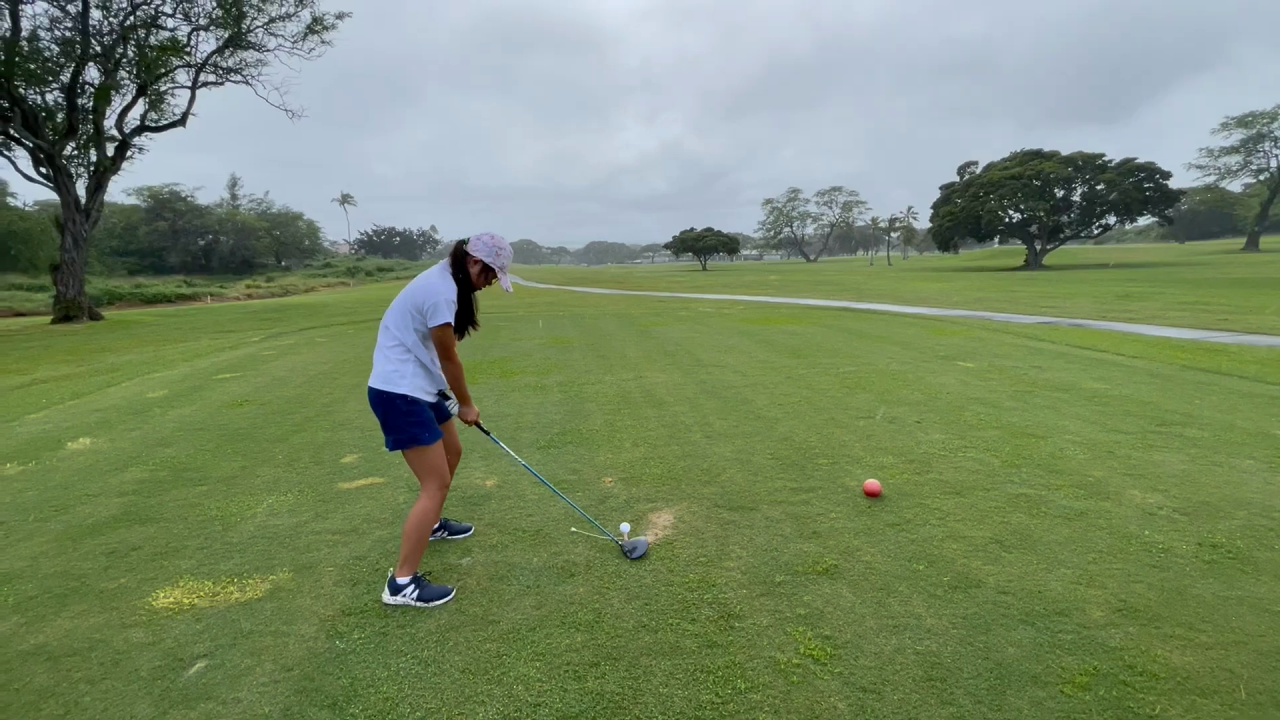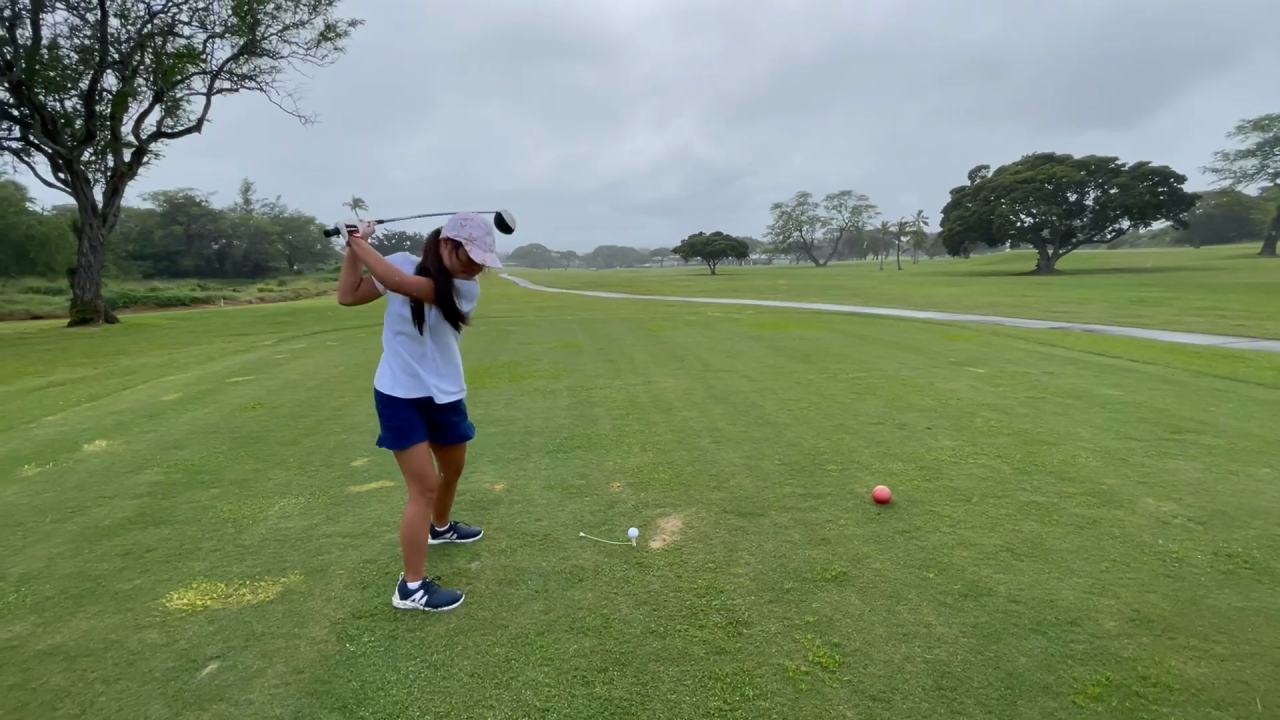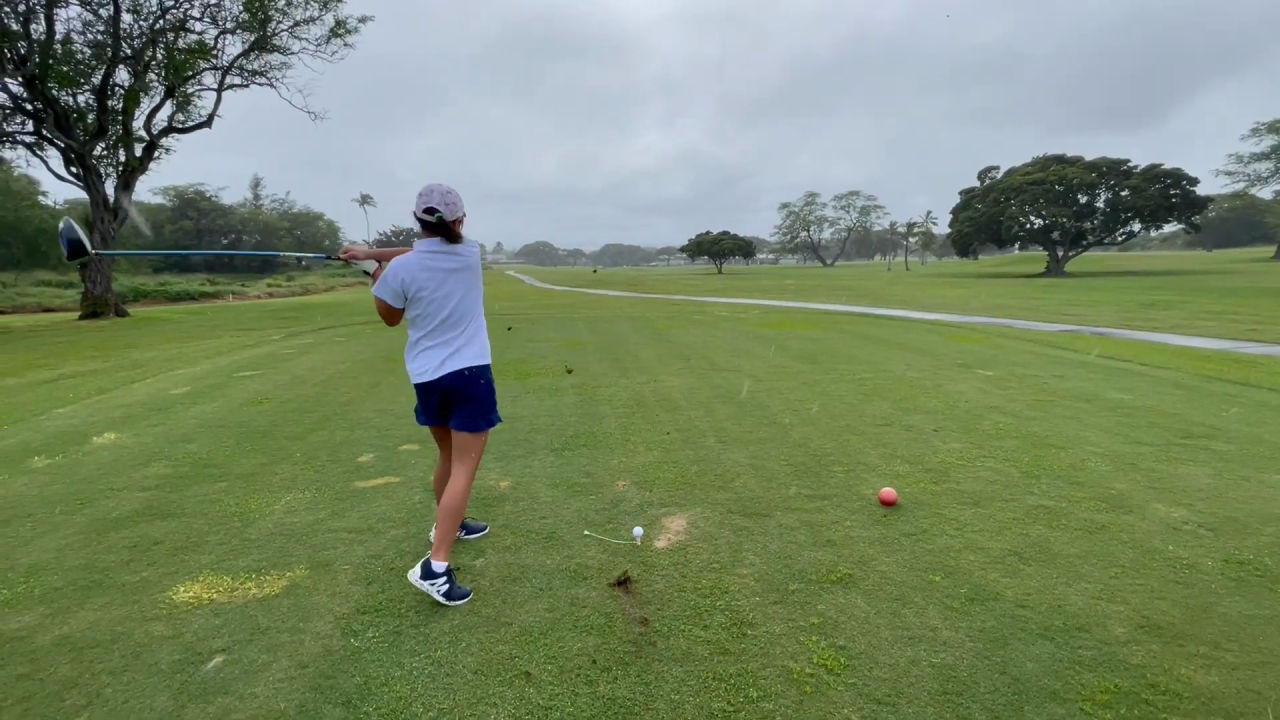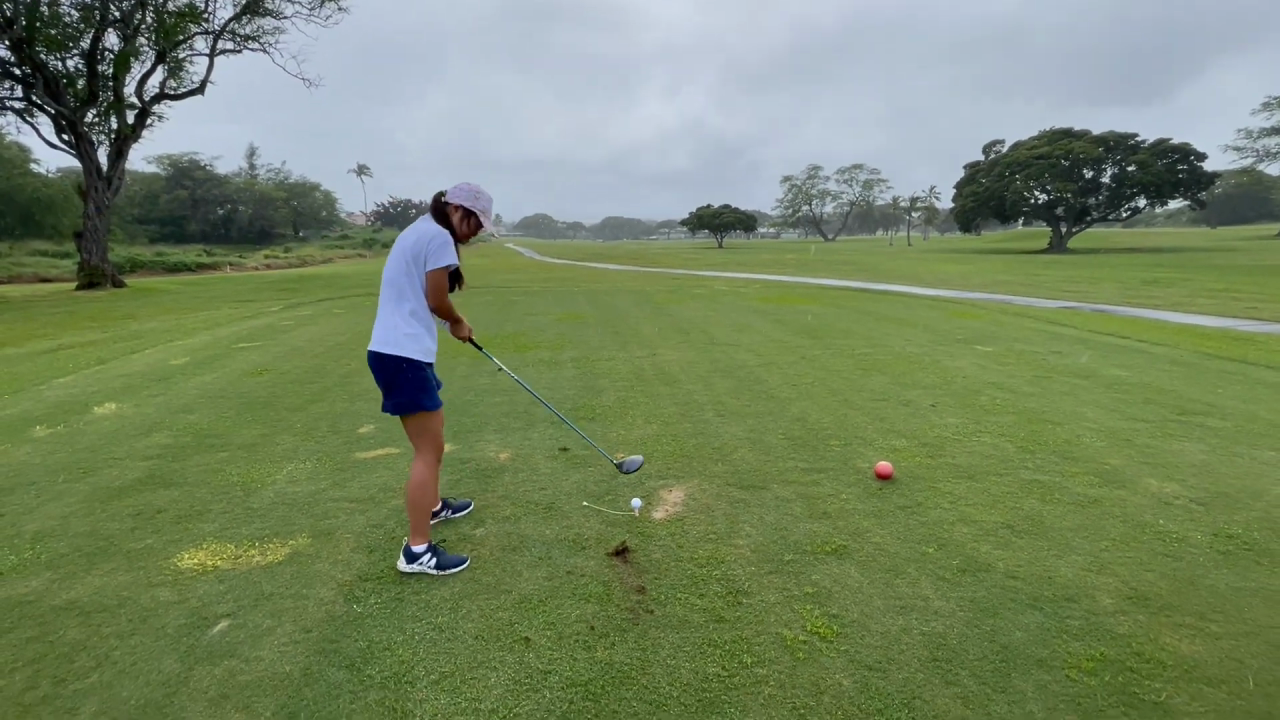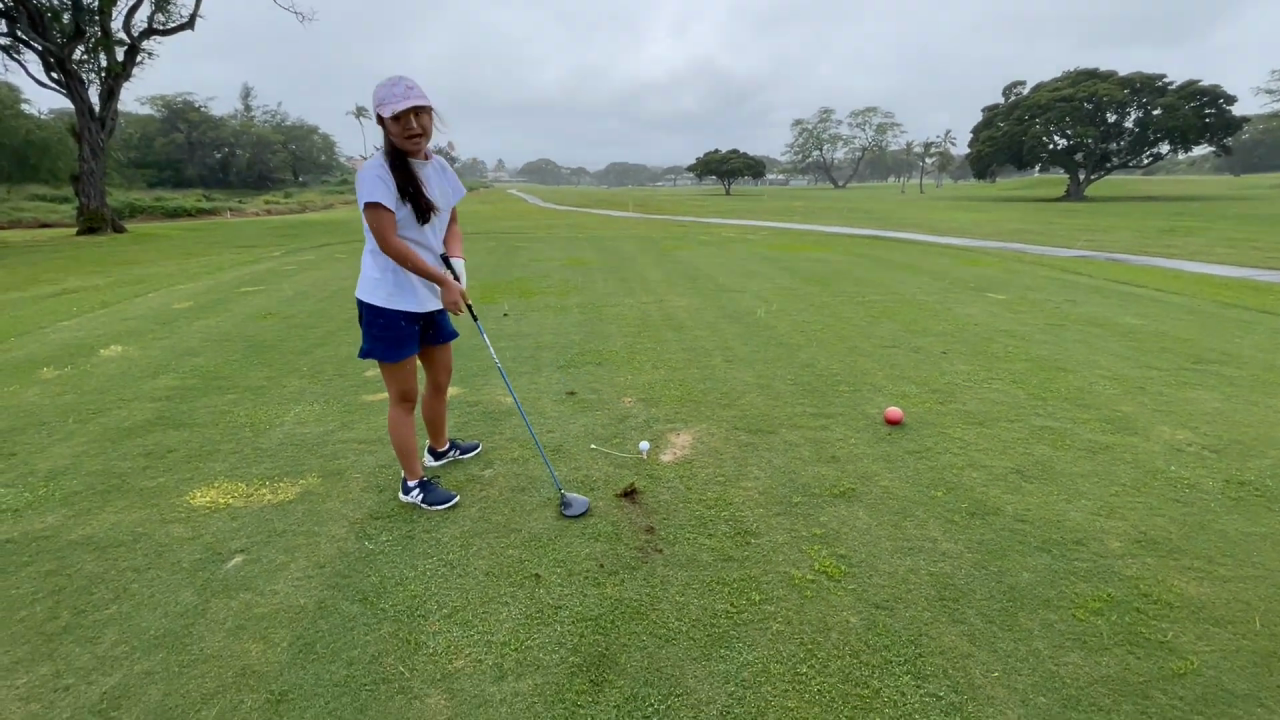
dt=1s
person 1, frame 1
left shoulder: (448, 281)
right shoulder: (441, 293)
left elbow: (447, 352)
right elbow: (449, 358)
left wrist: (455, 396)
right wrist: (466, 404)
left hip: (419, 388)
right hip: (400, 394)
left knee: (451, 453)
right knee: (436, 482)
left ankle: (433, 524)
right ankle: (401, 583)
person 1, frame 2
left shoulder: (466, 287)
right shoulder: (403, 262)
left elbow: (401, 284)
right elbow: (348, 296)
left wrist: (361, 245)
right wrist: (354, 247)
left hip: (445, 395)
right hip: (398, 396)
left knee: (451, 469)
right knee: (424, 488)
left ankle: (440, 527)
right ankle: (411, 588)
person 1, frame 3
left shoulder: (399, 271)
right shoulder: (471, 254)
left elbow: (390, 318)
right wrist: (372, 253)
left hip: (426, 377)
right hip: (470, 373)
left knee: (449, 455)
right knee: (464, 470)
left ankle: (448, 523)
right ankle: (434, 566)
person 1, frame 4
left shoulder: (420, 232)
right shoulder: (439, 237)
right elbow: (437, 301)
left wrist: (453, 320)
right wrist: (458, 321)
left hip: (404, 350)
right hip: (403, 355)
left knee: (431, 435)
right knee: (429, 448)
left ankle: (432, 505)
right ankle: (417, 549)
person 1, frame 5
left shoulder: (440, 168)
right shoulder: (376, 171)
left elbow: (451, 224)
right elbow: (388, 242)
left wrist: (457, 264)
right wrist: (442, 279)
left hip: (429, 299)
right hip: (388, 303)
left knee: (440, 378)
right knee: (404, 396)
left ankle: (439, 447)
right ankle: (413, 483)
